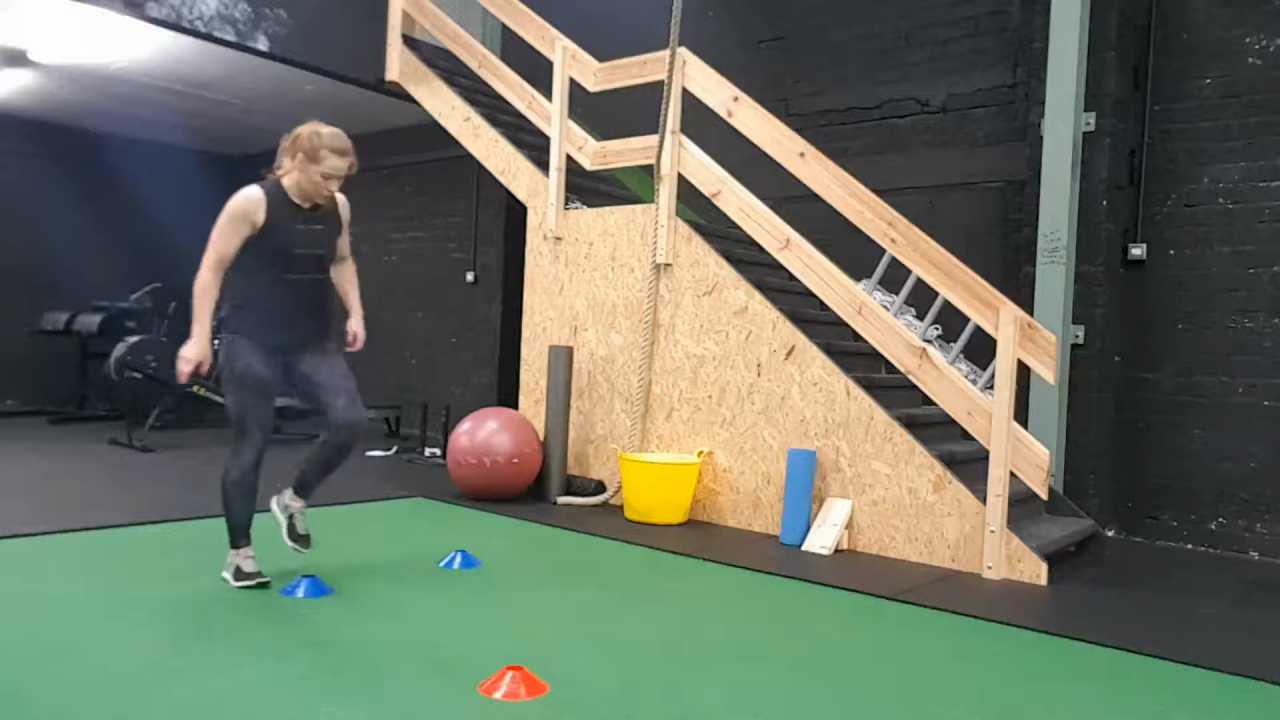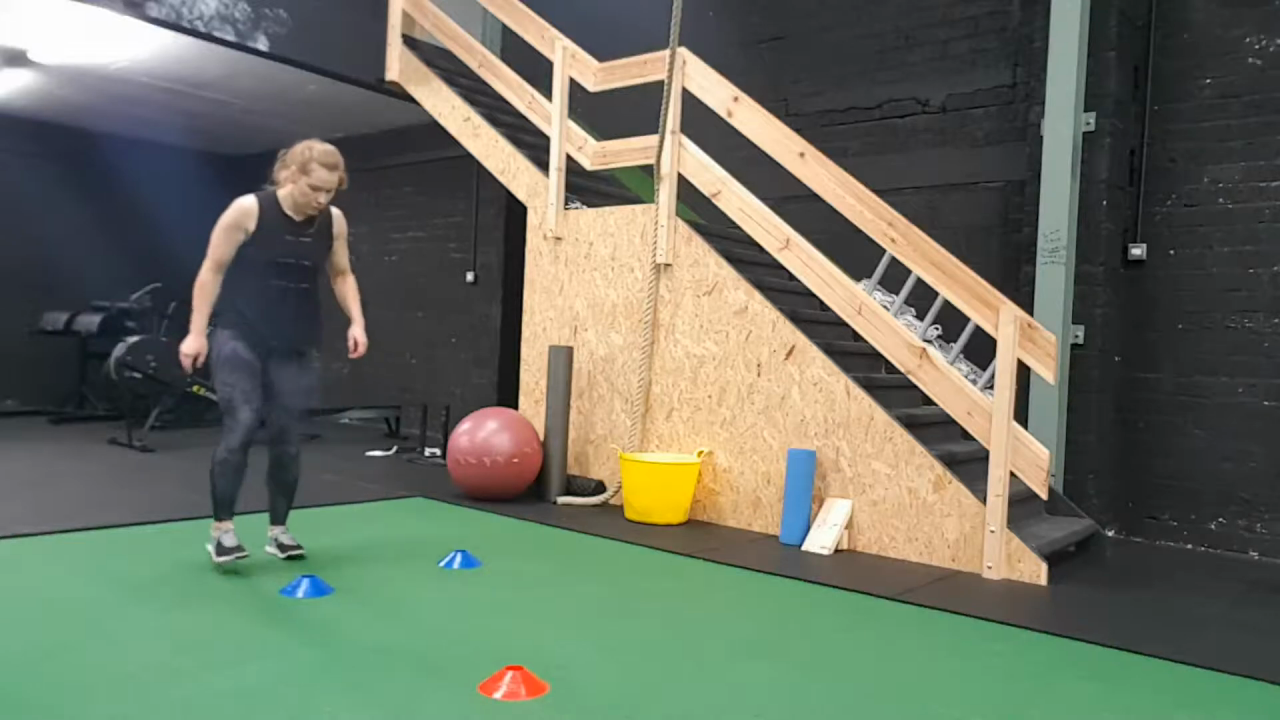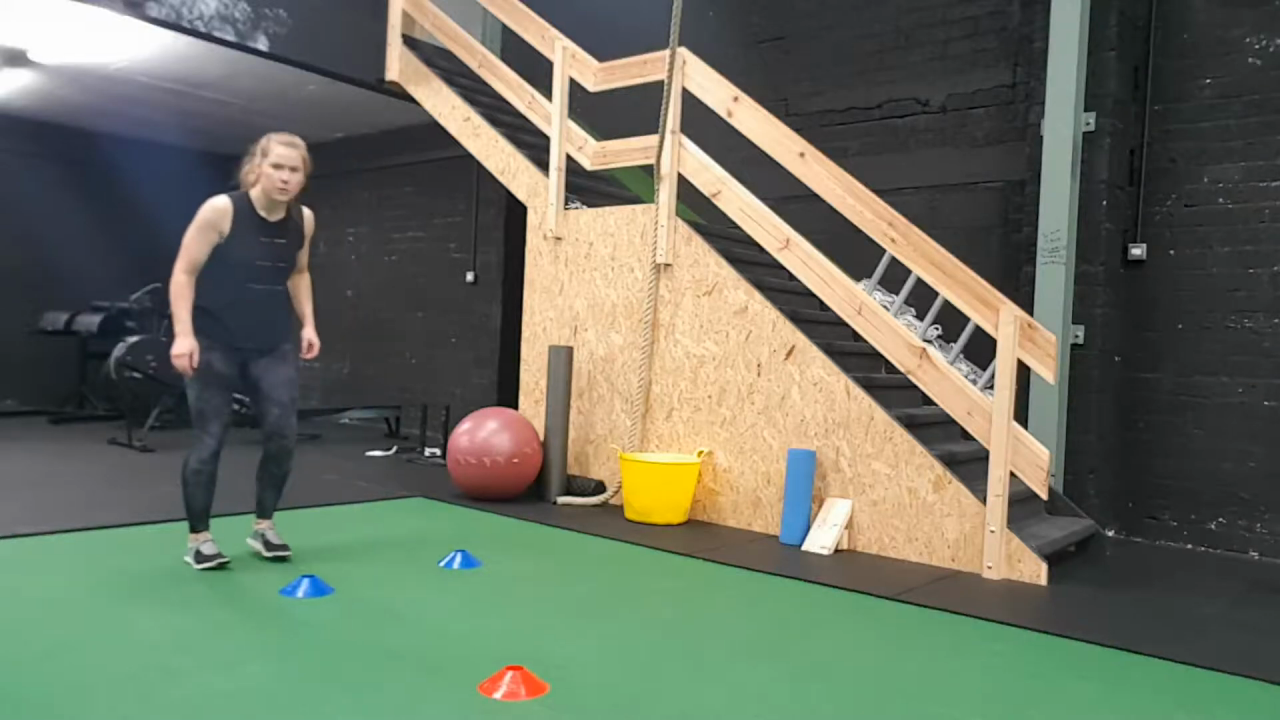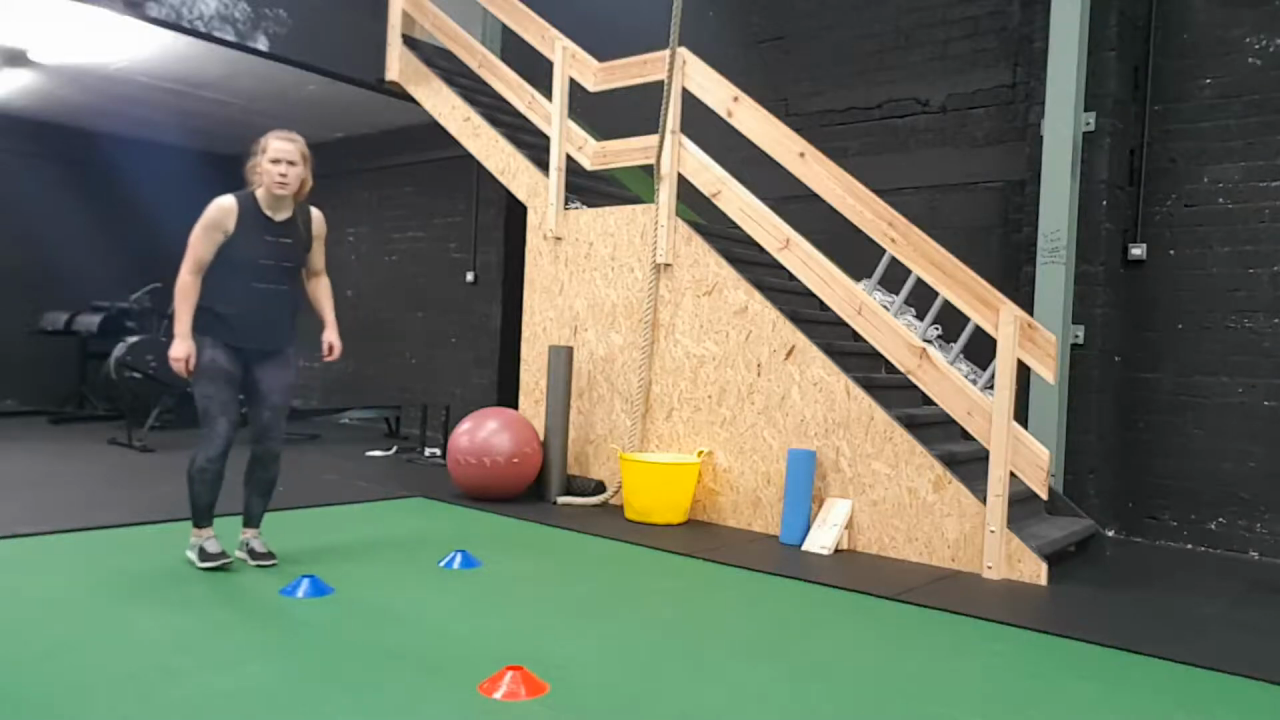
dt=0.4s
person 1, frame 1
left shoulder: (338, 207)
right shoulder: (253, 201)
right elbow: (212, 269)
left wrist: (355, 313)
right wrist: (199, 337)
left hip: (312, 342)
right hip: (252, 343)
left knee: (349, 421)
right knee: (251, 446)
left ankle: (293, 501)
right ankle: (240, 553)
person 1, frame 2
left shoulder: (334, 221)
right shoulder: (248, 210)
left elbow: (341, 275)
right elbow: (212, 271)
left wrist: (356, 321)
right wrist: (197, 331)
left hip: (296, 348)
right hip: (238, 337)
left knee: (286, 439)
right knee: (241, 428)
left ankle: (278, 530)
right ankle: (222, 529)
person 1, frame 3
left shoulder: (303, 220)
right shoulder: (220, 211)
right elbow: (184, 273)
left wrist: (307, 323)
right wrist: (184, 334)
left hip: (273, 347)
right hip: (214, 345)
left knee: (282, 434)
right knee: (210, 439)
left ankle: (263, 526)
right ankle: (198, 537)
person 1, frame 4
left shoulder: (312, 221)
right shoulder: (226, 210)
left elbow: (316, 276)
right elbow: (191, 273)
left wrist: (329, 325)
right wrist: (182, 335)
left hip: (275, 350)
right hip: (218, 343)
left knee: (269, 443)
right knee: (218, 438)
left ankle: (251, 534)
right ankle: (201, 534)
